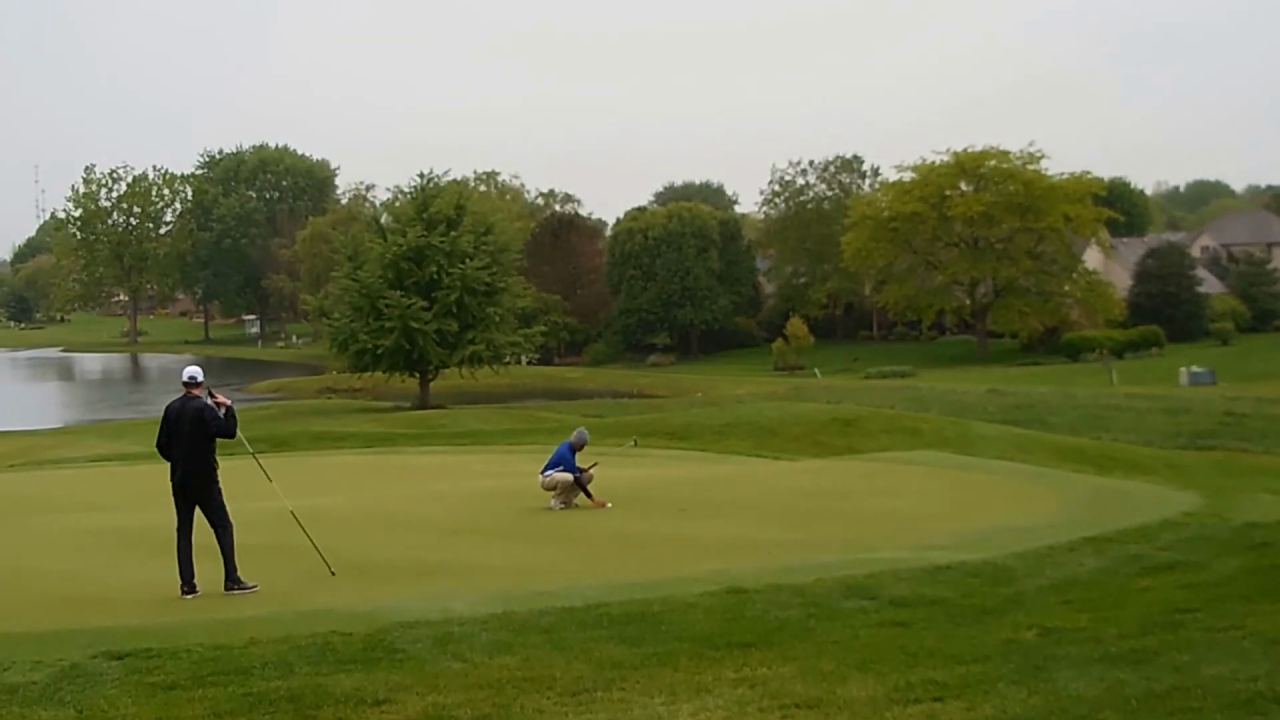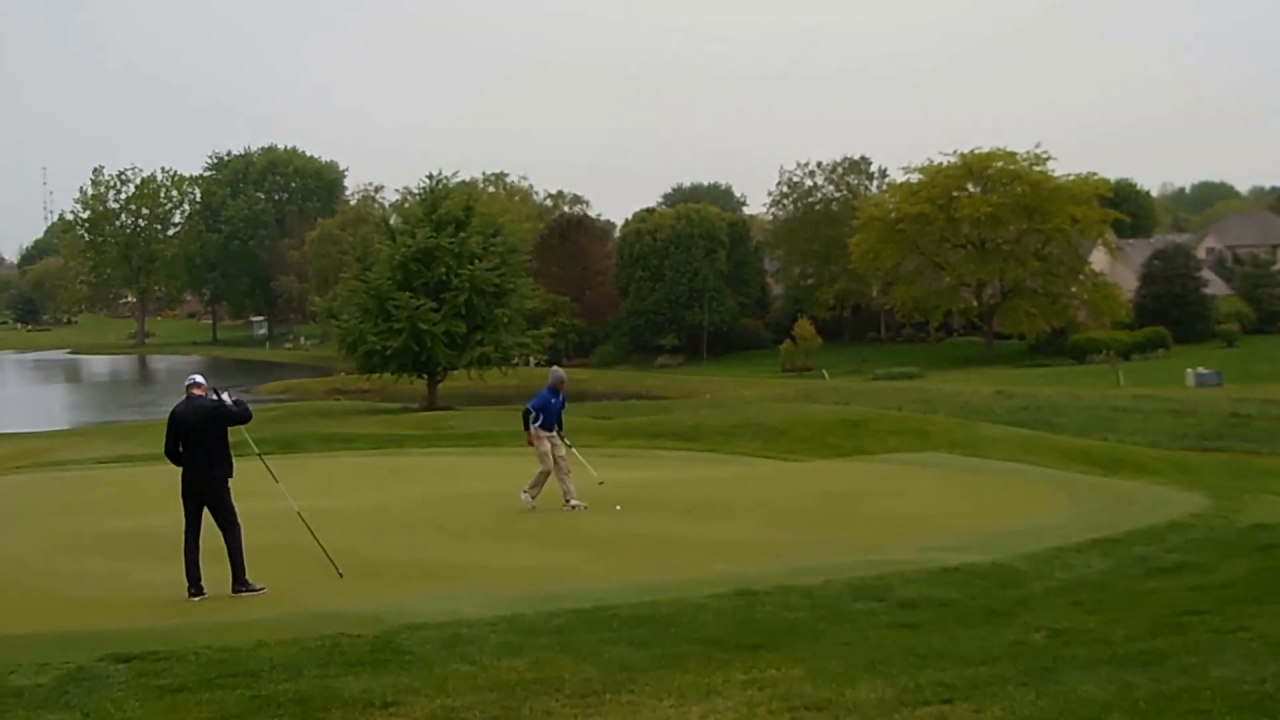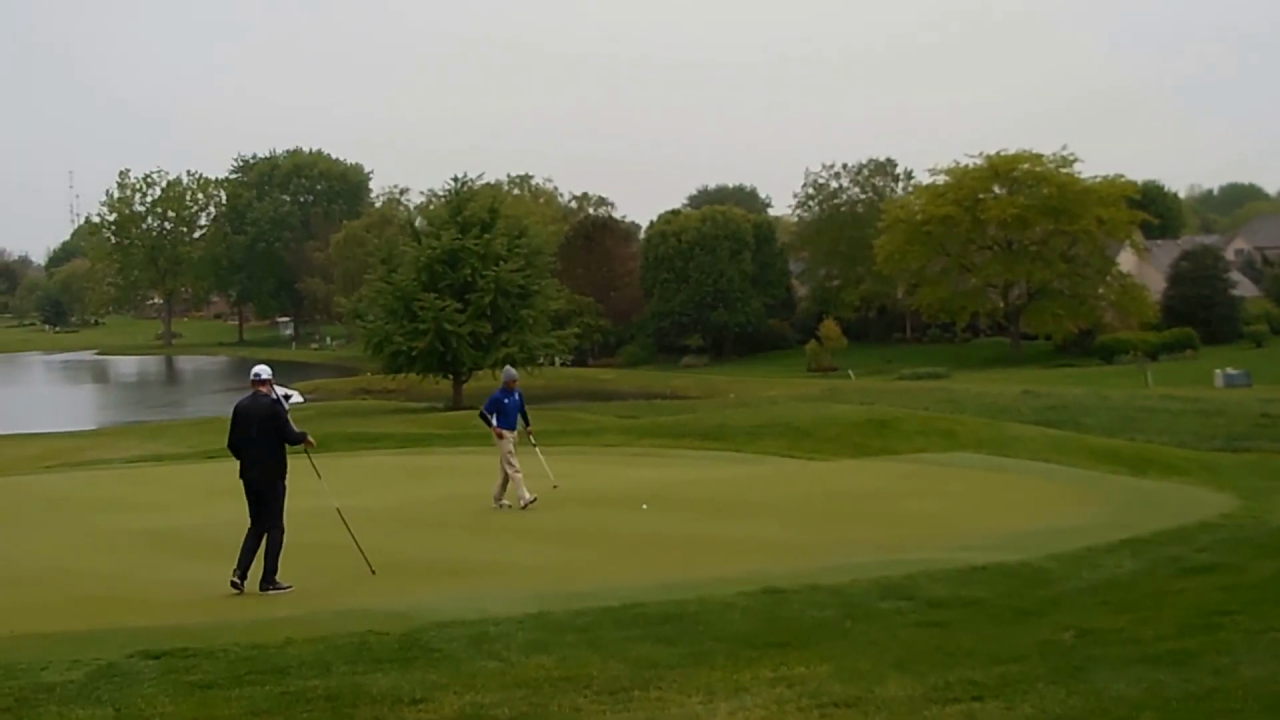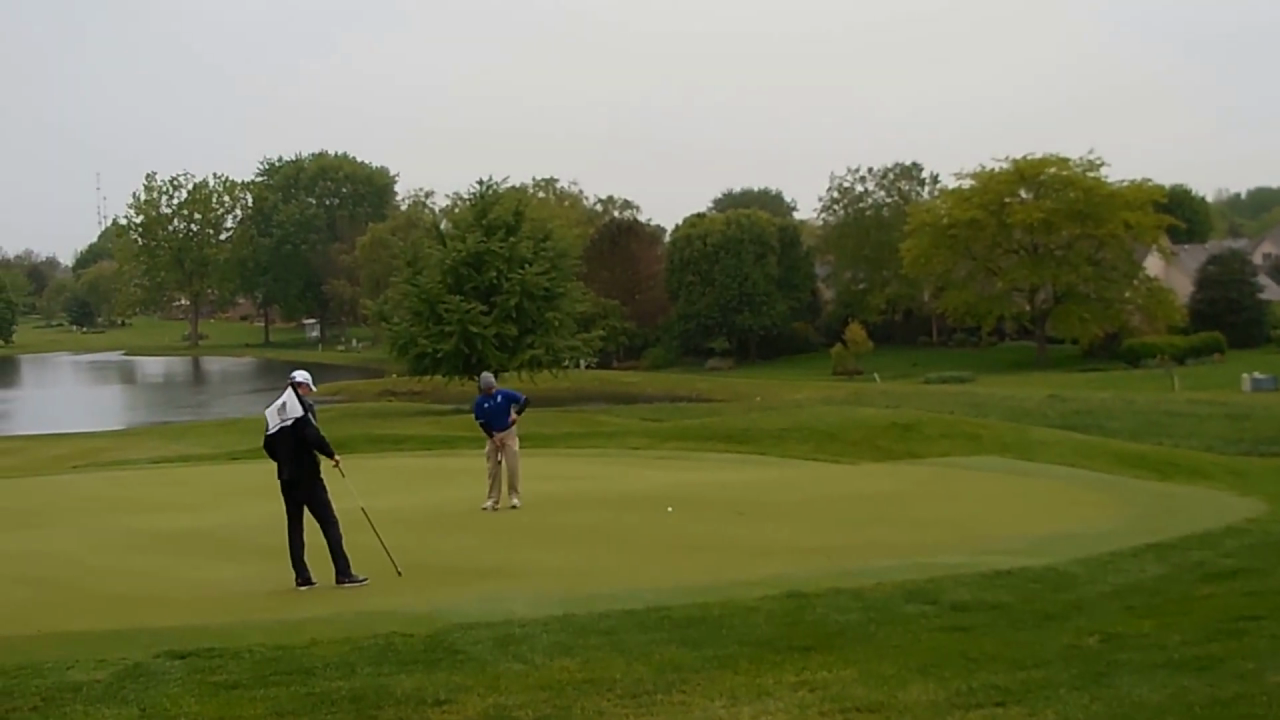
dt=1s
person 1, frame 1
left shoulder: (172, 408)
right shoulder: (204, 408)
left elbow: (162, 445)
right elbow: (229, 432)
right wrist: (228, 408)
left hip: (179, 480)
right hip: (204, 479)
left knee: (184, 530)
right knee: (223, 527)
left ankle: (187, 585)
right ankle: (232, 580)
person 1, frame 2
left shoulder: (177, 412)
right shoulder: (212, 407)
left elbow: (170, 450)
right elbow: (245, 415)
right wrist: (232, 402)
left hip: (190, 480)
right hip: (214, 479)
left knee: (191, 533)
right knee: (231, 528)
left ankle: (194, 586)
right ankle: (240, 582)
person 1, frame 3
left shoulder: (241, 406)
right shoulder: (273, 405)
left elbow: (233, 443)
right elbow: (288, 436)
right wrist: (304, 437)
left hip: (249, 474)
right hip: (271, 474)
left knee: (257, 525)
right knee: (274, 526)
left ankle: (240, 571)
right ankle: (268, 580)
person 1, frame 4
left shoulder: (276, 409)
right shoulder: (303, 406)
left elbow: (269, 445)
right elbow: (313, 436)
right wrist: (331, 454)
left hip: (286, 476)
right hip: (306, 475)
left knee: (294, 525)
right knee: (329, 523)
left ankle: (302, 576)
right ankle: (343, 574)
